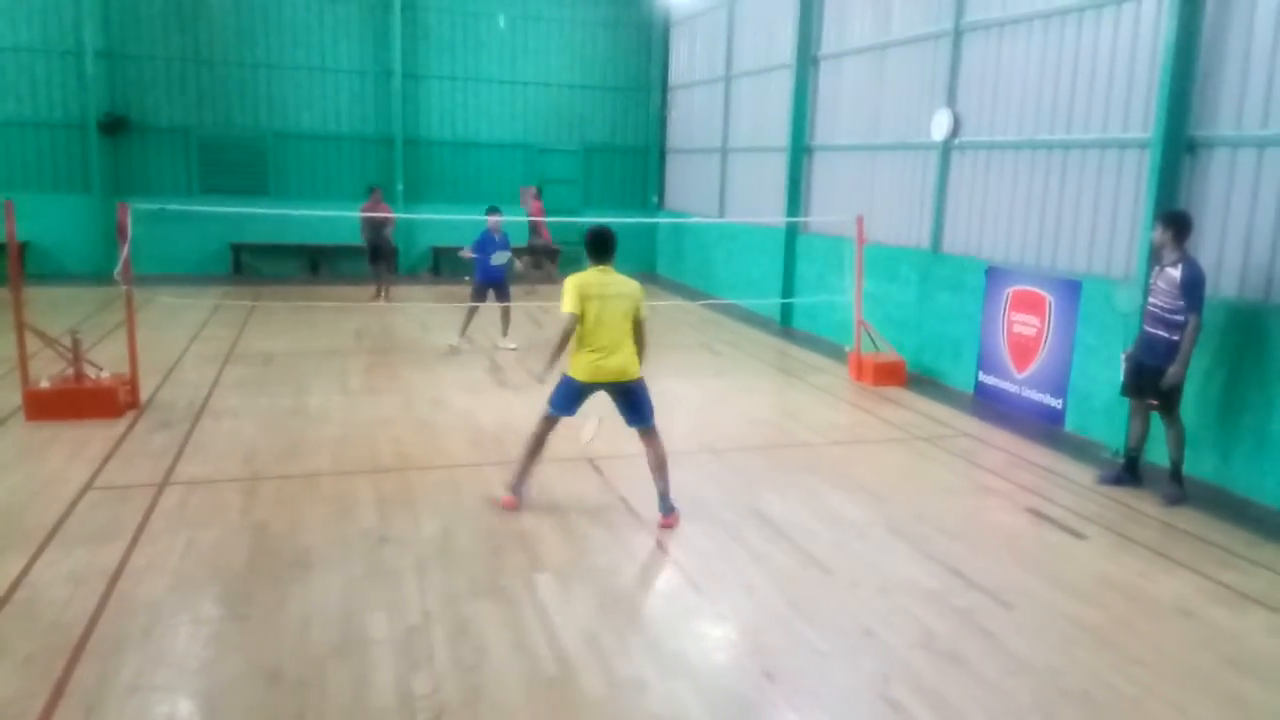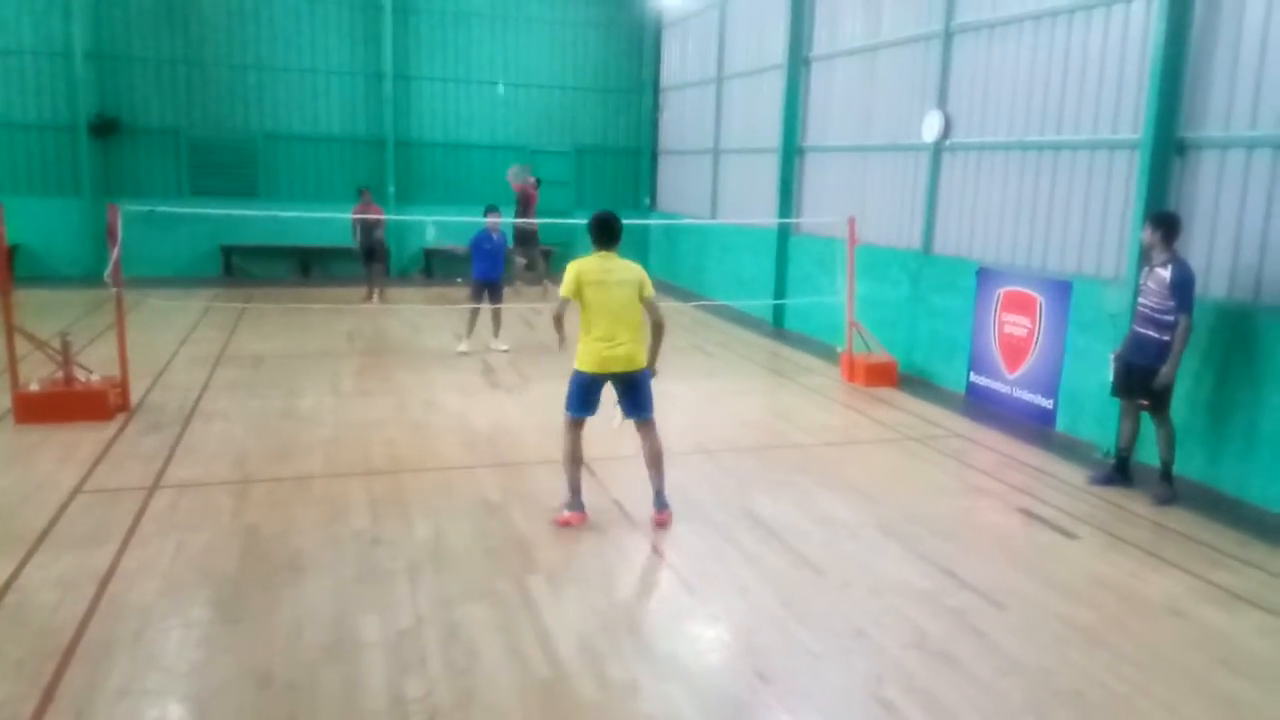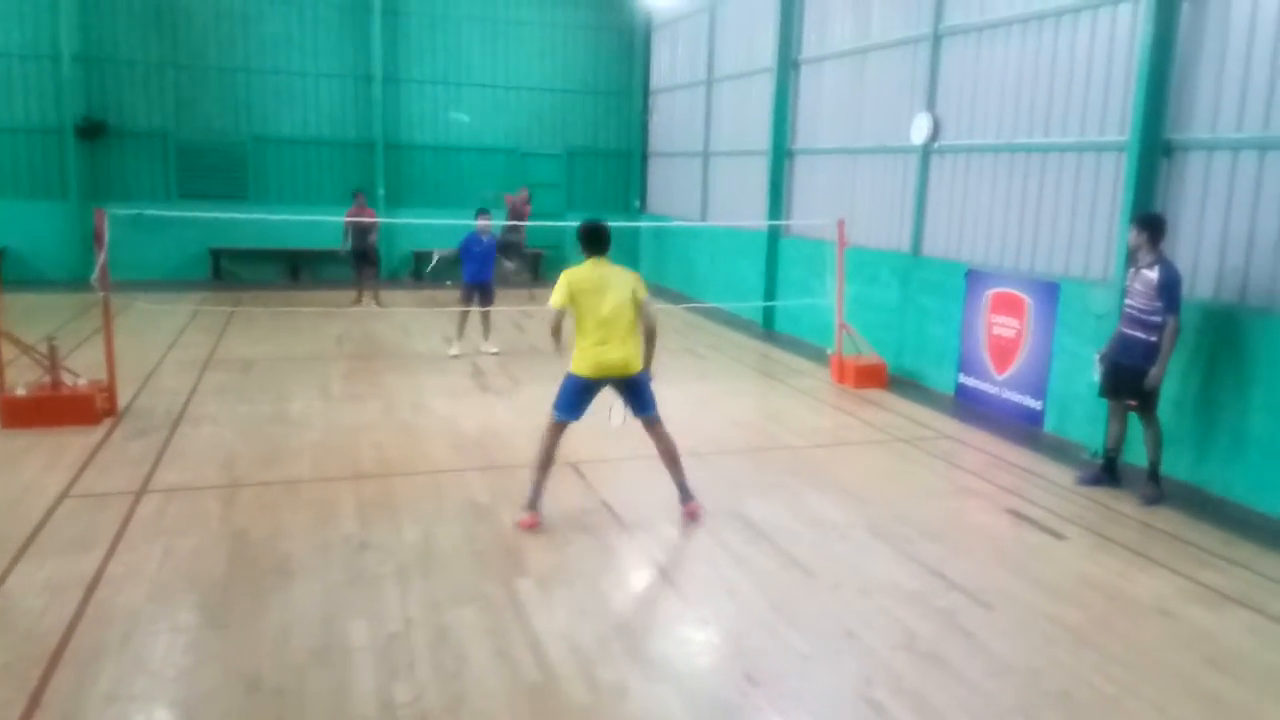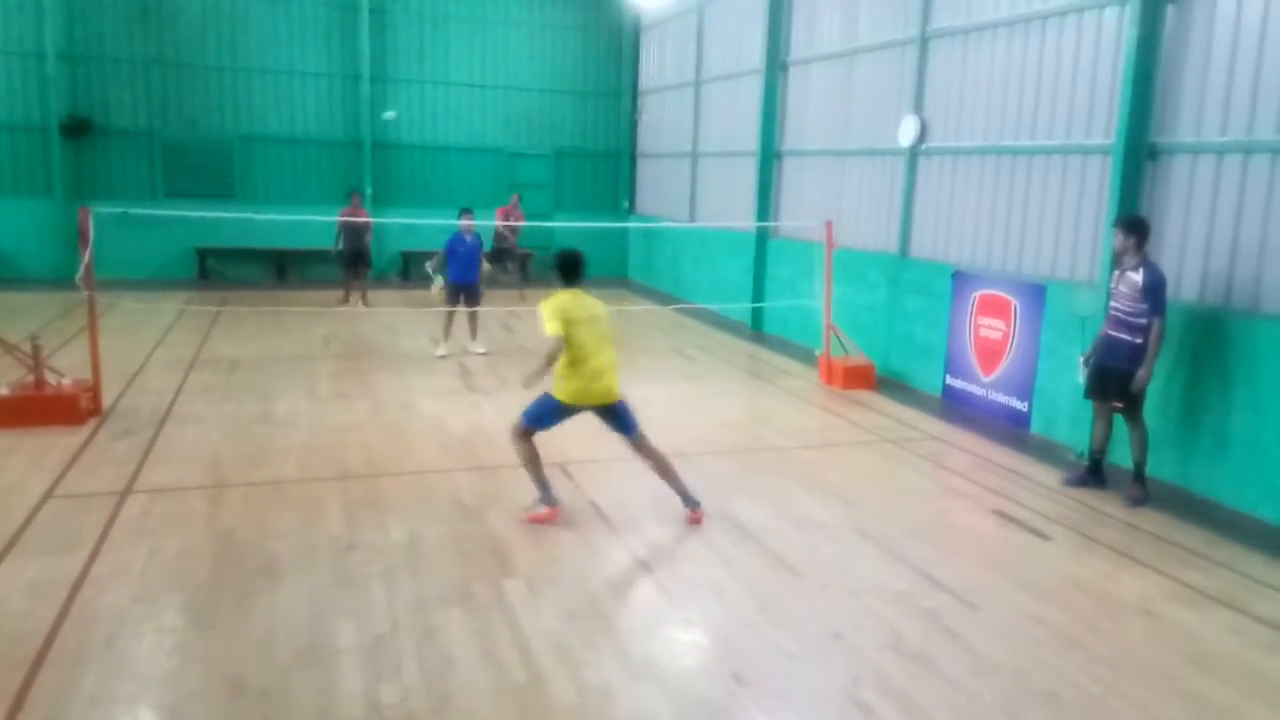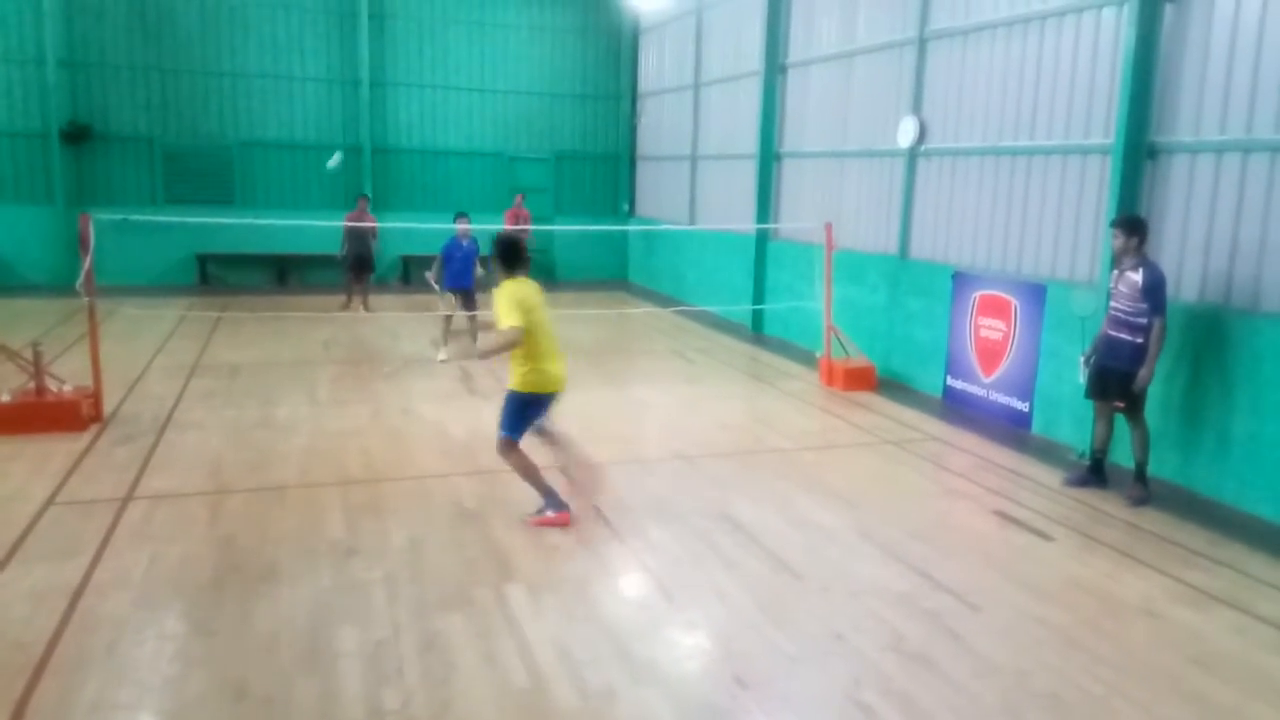
dt=0.2s
person 1, frame 1
left shoulder: (576, 282)
right shoulder: (631, 287)
left elbow: (568, 327)
right elbow: (640, 337)
left wrist: (549, 364)
right wrist: (634, 371)
left hip: (584, 371)
right hip: (625, 371)
left knee: (546, 422)
right knee: (650, 436)
left ankle: (516, 489)
right ankle: (666, 508)
person 1, frame 2
left shoulder: (578, 269)
right shoulder: (636, 272)
left elbow: (557, 313)
right elbow: (658, 319)
left wrist: (561, 336)
right wrist: (652, 361)
left hip: (591, 361)
right hip: (631, 361)
left knee: (573, 428)
right knee: (647, 428)
left ankle: (575, 505)
right ankle: (659, 503)
person 1, frame 3
left shoulder: (570, 277)
right shoulder: (629, 277)
left elbow: (555, 322)
right elbow: (650, 324)
left wrist: (557, 341)
right wrist: (646, 363)
left hip: (587, 367)
right hip: (627, 364)
left knee: (553, 431)
right knee: (655, 427)
left ankle: (532, 506)
right ankle: (687, 497)
person 1, frame 4
left shoulder: (551, 306)
right shoulder: (598, 307)
left elbow: (555, 348)
left wrist: (537, 374)
left hip: (571, 393)
right hip: (606, 390)
left knee: (520, 434)
right knee: (642, 446)
left ankle: (547, 501)
right ankle: (690, 502)
person 1, frame 5
left shoulder: (506, 294)
right shoulder: (530, 287)
left elbow: (514, 338)
left wrist: (480, 352)
left hip: (532, 379)
right hip: (551, 373)
left knee: (506, 447)
right knee: (532, 424)
left ankle: (556, 507)
right ankle: (574, 460)
person 2, frame 1
left shoulder: (1190, 272)
right shoulder: (1159, 267)
left elbow: (1193, 322)
left wrist: (1180, 363)
right wrist: (1134, 348)
left hip: (1166, 360)
right hip: (1144, 355)
left knee: (1170, 416)
right knee: (1137, 407)
left ankle: (1176, 479)
right ankle: (1130, 468)
person 2, frame 2
left shoulder: (1180, 273)
right shoulder: (1148, 268)
left elbow: (1184, 322)
left wrist: (1171, 364)
right wrist: (1123, 347)
left hip: (1157, 360)
right hip: (1134, 355)
left knee: (1159, 416)
right knee: (1127, 408)
left ankle: (1166, 479)
right ankle: (1121, 469)
person 2, frame 3
left shoulder: (1167, 274)
right shoulder: (1134, 269)
left elbow: (1172, 323)
left wrist: (1161, 365)
right wrist: (1109, 347)
left hip: (1144, 361)
right hip: (1121, 355)
left knee: (1147, 416)
right knee: (1115, 409)
left ankle: (1153, 479)
right ankle: (1109, 469)
person 2, frame 4
left shoulder: (1152, 276)
right shoulder: (1118, 272)
left elbow: (1158, 325)
left wrist: (1147, 366)
right wrist: (1093, 349)
left hip: (1130, 363)
right hip: (1106, 357)
left knee: (1133, 418)
right knee: (1100, 410)
left ankle: (1139, 481)
right ankle: (1094, 470)
person 2, frame 5
left shoulder: (1152, 276)
right shoulder: (1117, 271)
left elbow: (1158, 324)
left wrist: (1149, 366)
right wrist: (1093, 348)
left hip: (1131, 363)
right hip: (1106, 357)
left knee: (1135, 418)
right knee: (1101, 410)
left ankle: (1141, 480)
right ankle: (1096, 470)
